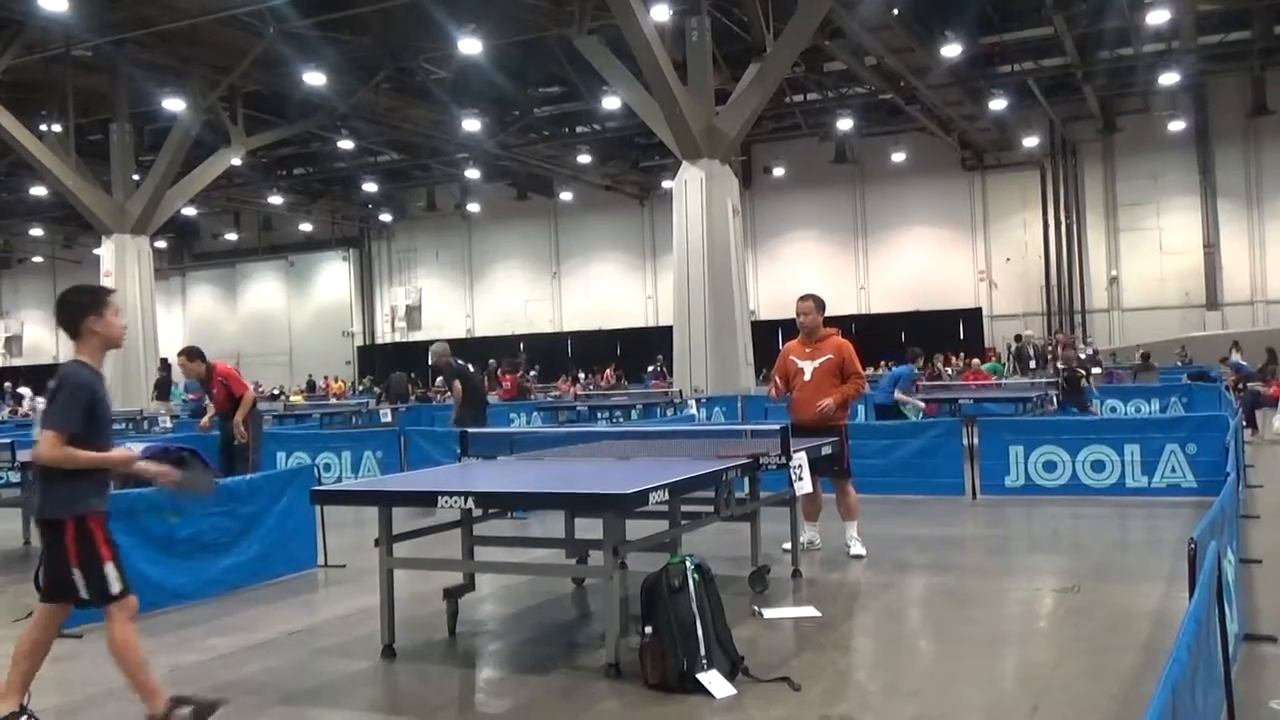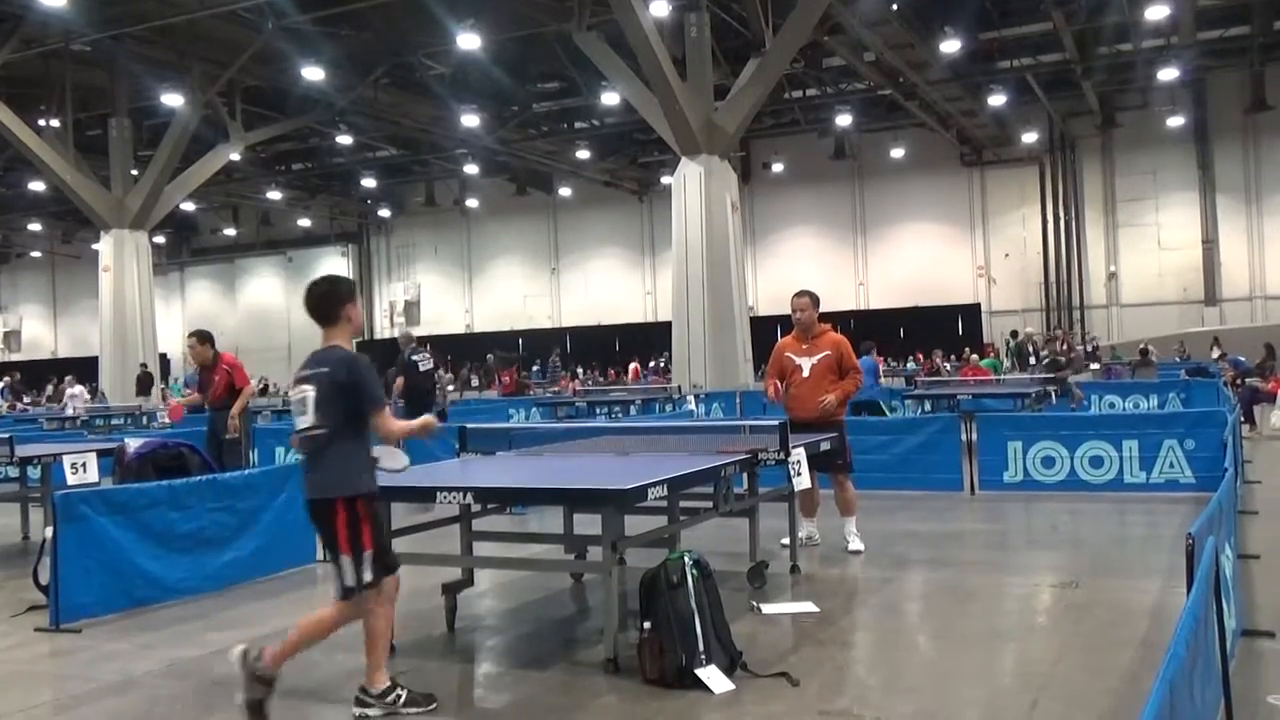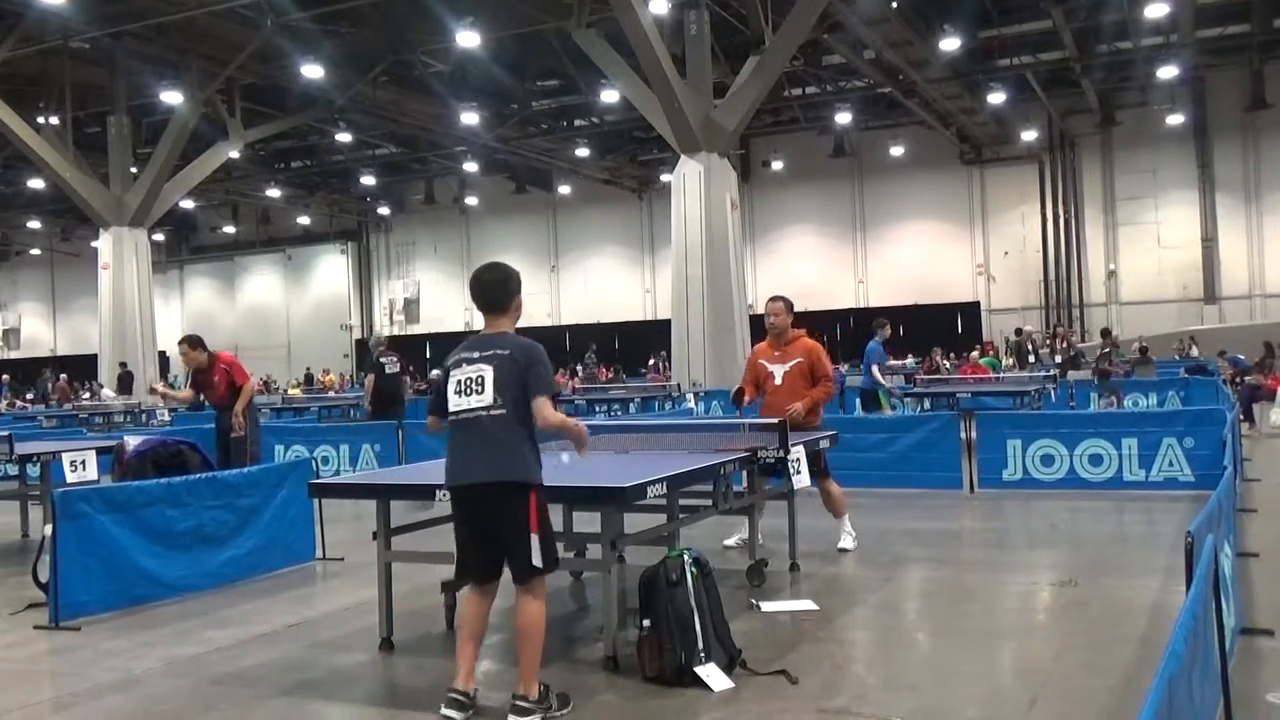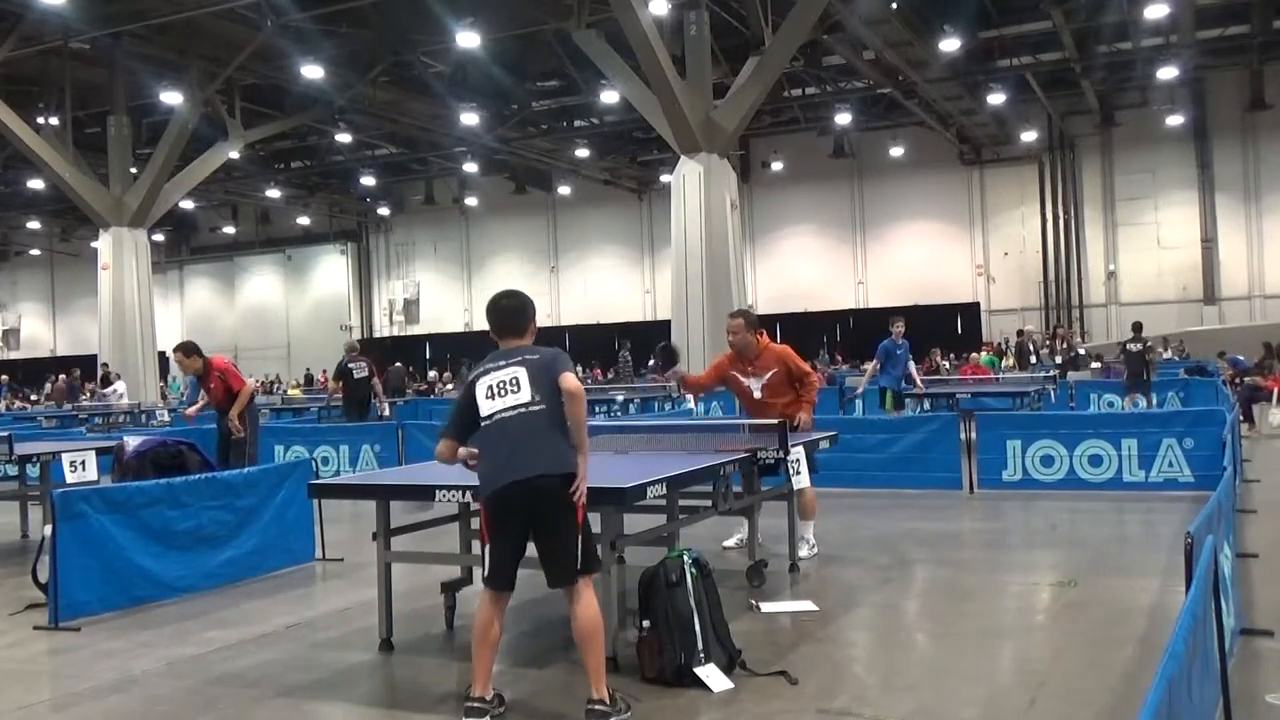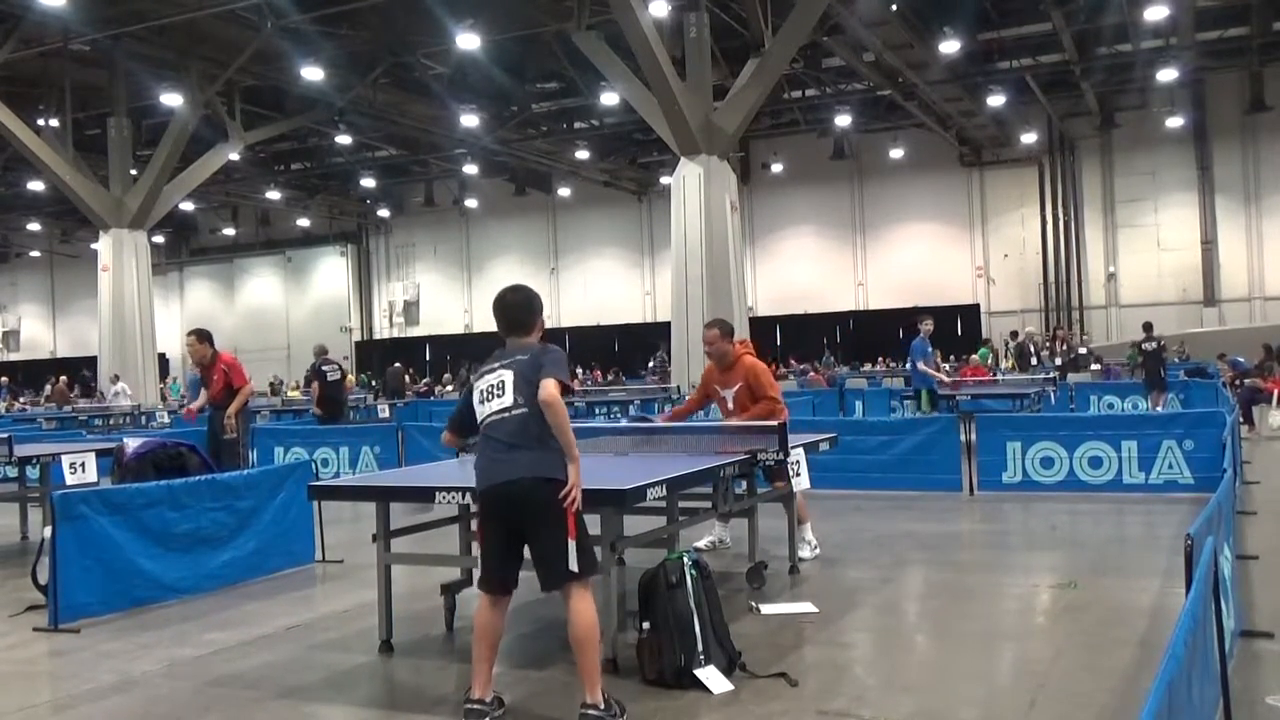
dt=0.7s
person 1, frame 1
left shoulder: (86, 378)
right shoulder: (76, 381)
right elbow: (47, 452)
left wrist: (142, 467)
right wrist: (112, 460)
left hip: (72, 511)
right hip: (74, 514)
left knee: (53, 611)
right knee: (122, 608)
person 1, frame 2
left shoulder: (310, 368)
right shoulder: (351, 363)
left elbow: (302, 440)
right elbow: (388, 431)
right wrist: (422, 423)
left hip: (326, 490)
right hip: (344, 495)
left knee: (384, 585)
right knee: (354, 602)
right ankle: (261, 661)
person 1, frame 3
left shoulder: (455, 358)
right shoulder: (527, 351)
left elbow: (434, 421)
right elbow: (544, 417)
right wrist: (575, 428)
left hip: (464, 483)
right hip: (514, 482)
left knee: (479, 586)
right knee: (532, 585)
person 1, frame 4
left shoulder: (477, 378)
right shoulder: (551, 357)
left elbow: (444, 451)
right elbow: (573, 389)
left wrist: (470, 455)
right wrist: (582, 455)
left hip: (499, 487)
right hip: (553, 478)
left knee: (495, 590)
right knee: (580, 586)
person 1, frame 5
left shoulder: (482, 374)
right shoulder: (548, 354)
left elbow: (451, 438)
right elbow: (549, 397)
right wrist: (573, 460)
left hip: (493, 487)
right hip: (543, 481)
left knee: (494, 592)
right knee: (576, 587)
person 2, frame 1
left shoulder: (840, 346)
right shoulder: (789, 350)
left elbow: (857, 381)
right elbow: (780, 380)
left wrist: (836, 399)
right wrist: (776, 391)
left hip: (831, 426)
right hip: (800, 427)
left knee: (841, 481)
left ankle: (852, 537)
right ankle: (810, 535)
person 2, frame 2
left shoulder: (837, 342)
right shoulder: (783, 346)
left elbow: (855, 375)
right elbow: (772, 376)
left wrist: (837, 395)
right wrist: (772, 389)
left hip: (830, 422)
right hip: (797, 423)
left knee: (840, 477)
left ankle: (851, 533)
right ankle: (809, 531)
person 2, frame 3
left shoulder: (810, 348)
right shoulder: (758, 352)
left elbow: (827, 384)
right elbow: (749, 385)
left wrist: (804, 405)
right wrist: (746, 397)
left hip: (804, 428)
left knee: (822, 481)
left ankle: (846, 531)
right ankle: (748, 532)
person 2, frame 4
left shoulder: (780, 354)
right shoulder: (727, 363)
left elbow: (809, 378)
right elbow: (702, 383)
left wrist: (806, 408)
right wrist: (683, 378)
left hip: (794, 425)
left ankle: (808, 539)
right ankle: (747, 532)
person 2, frame 5
left shoulder: (752, 367)
right shoulder: (711, 371)
left elbow: (772, 403)
right elbow: (697, 401)
left wrist: (741, 419)
right wrist: (669, 417)
left knee: (782, 486)
left ankle: (807, 539)
right ankle: (720, 534)
